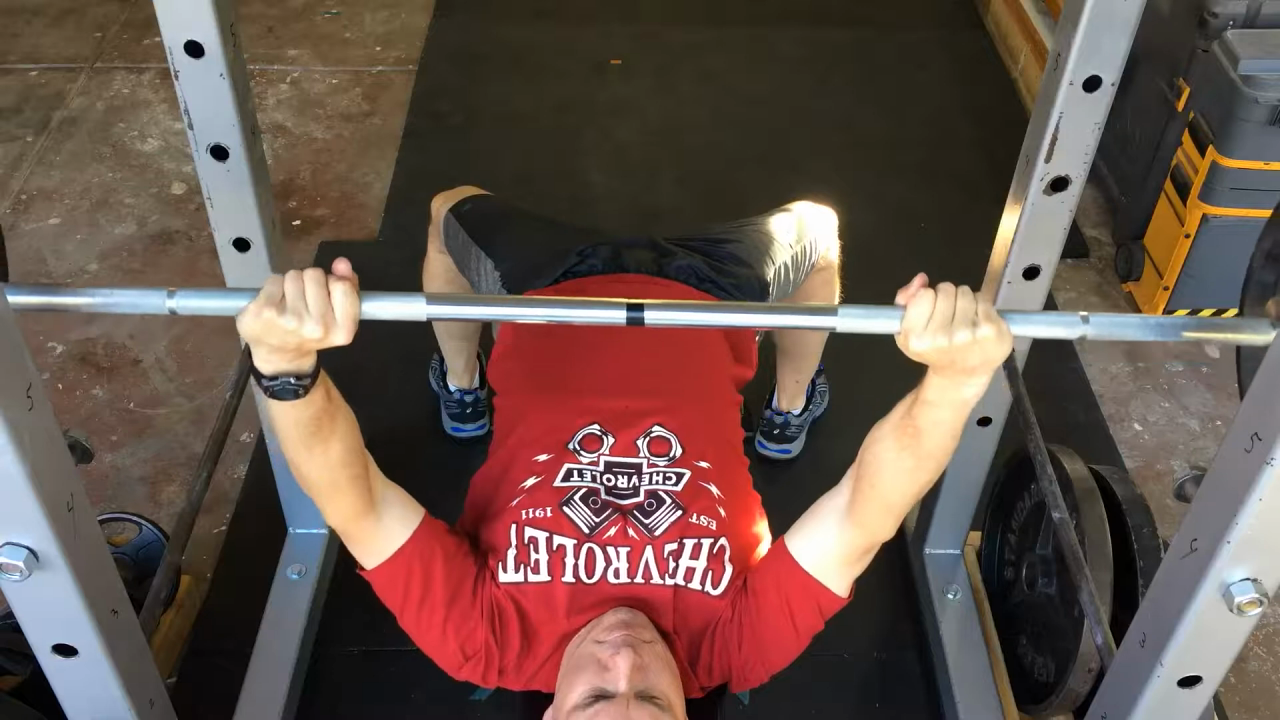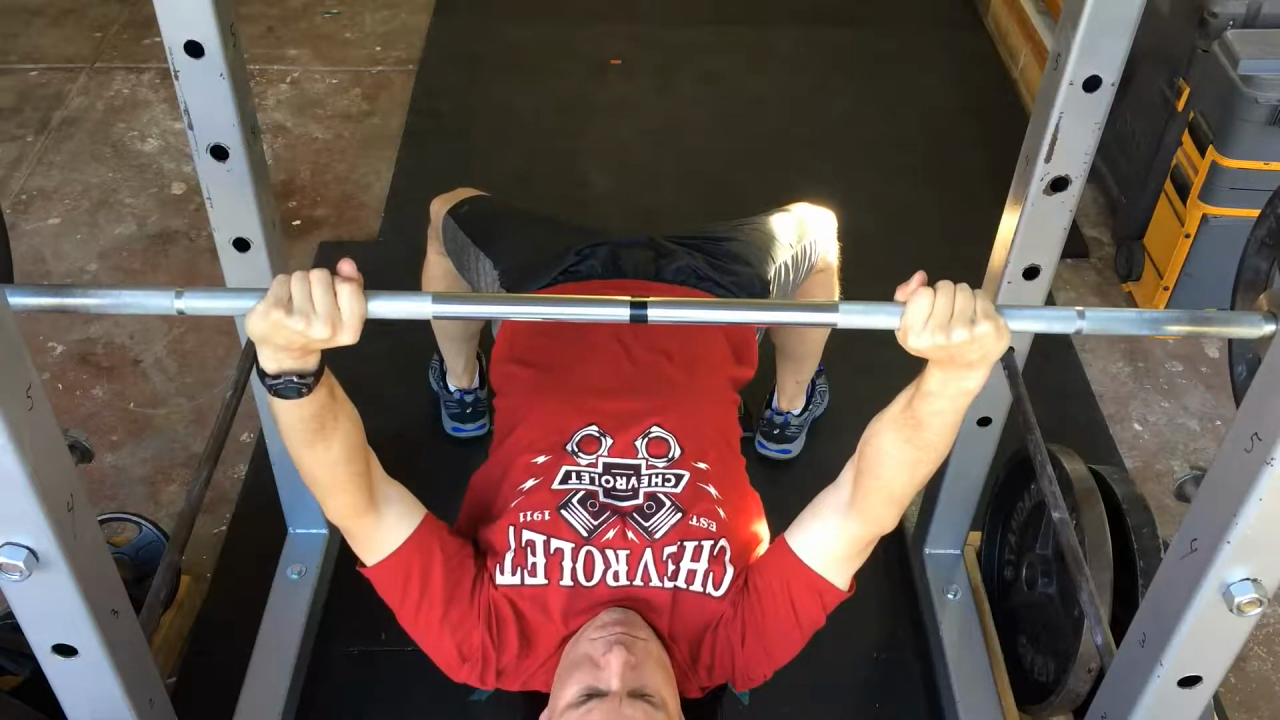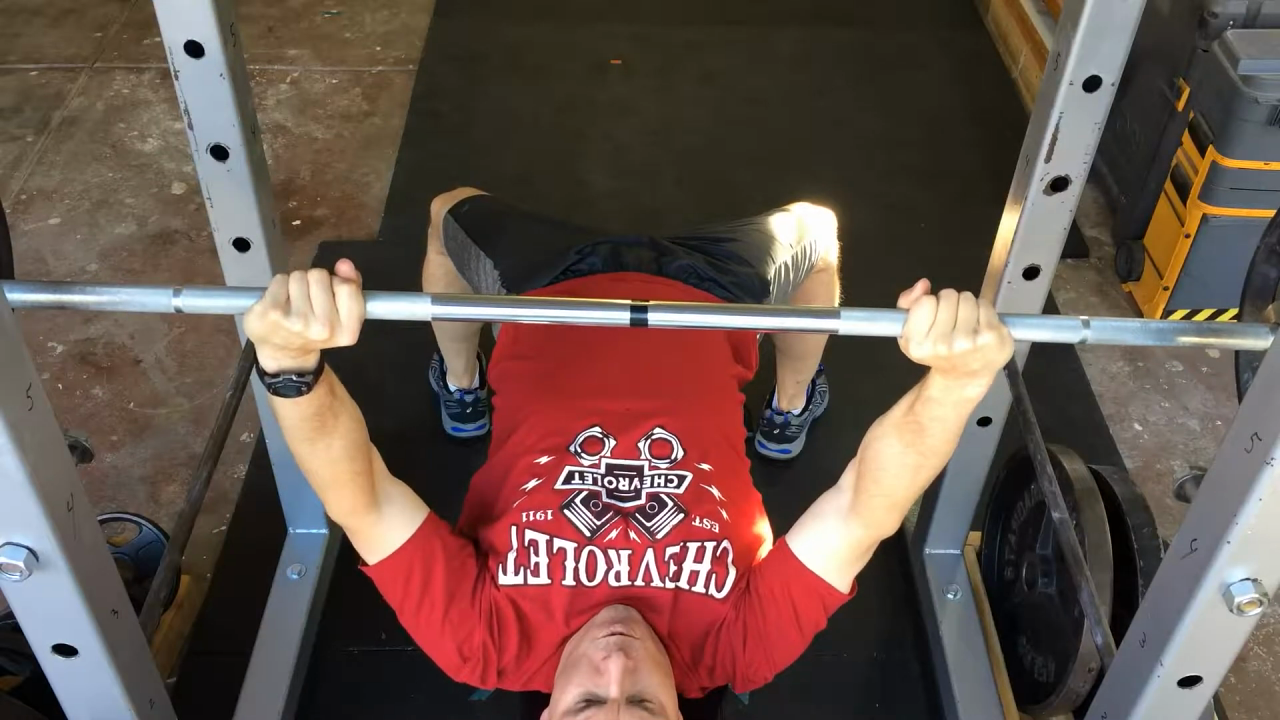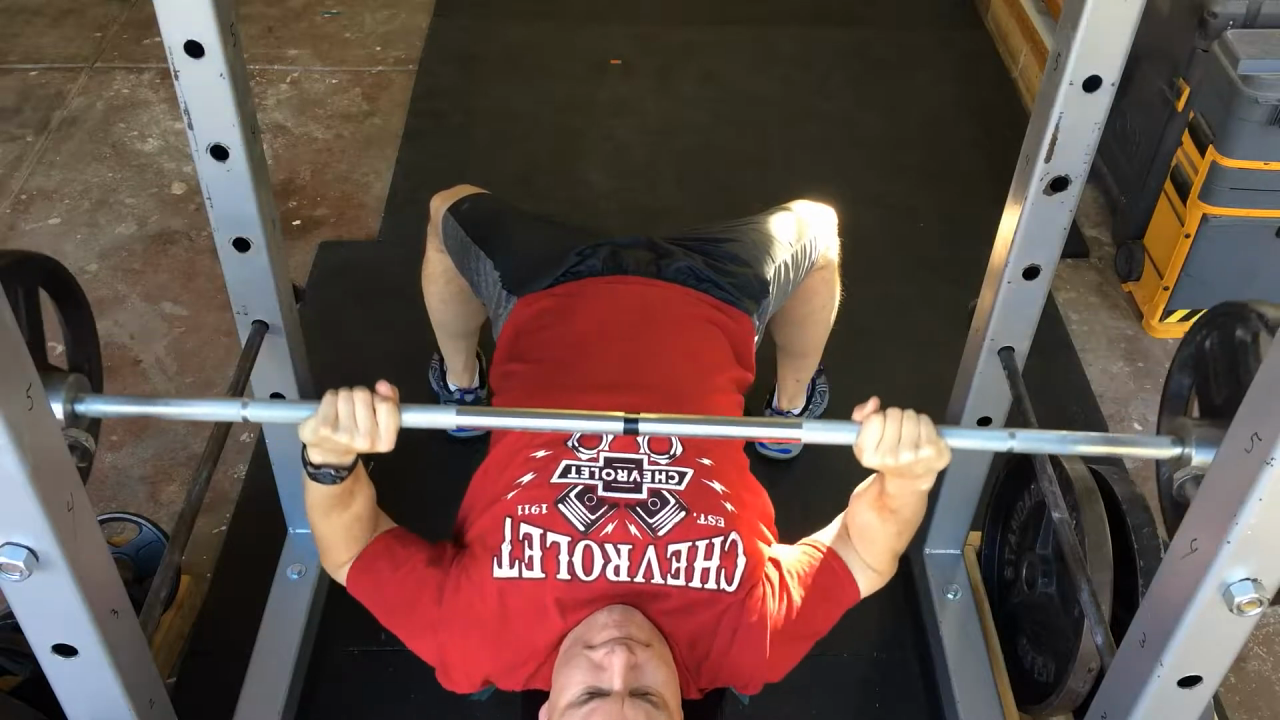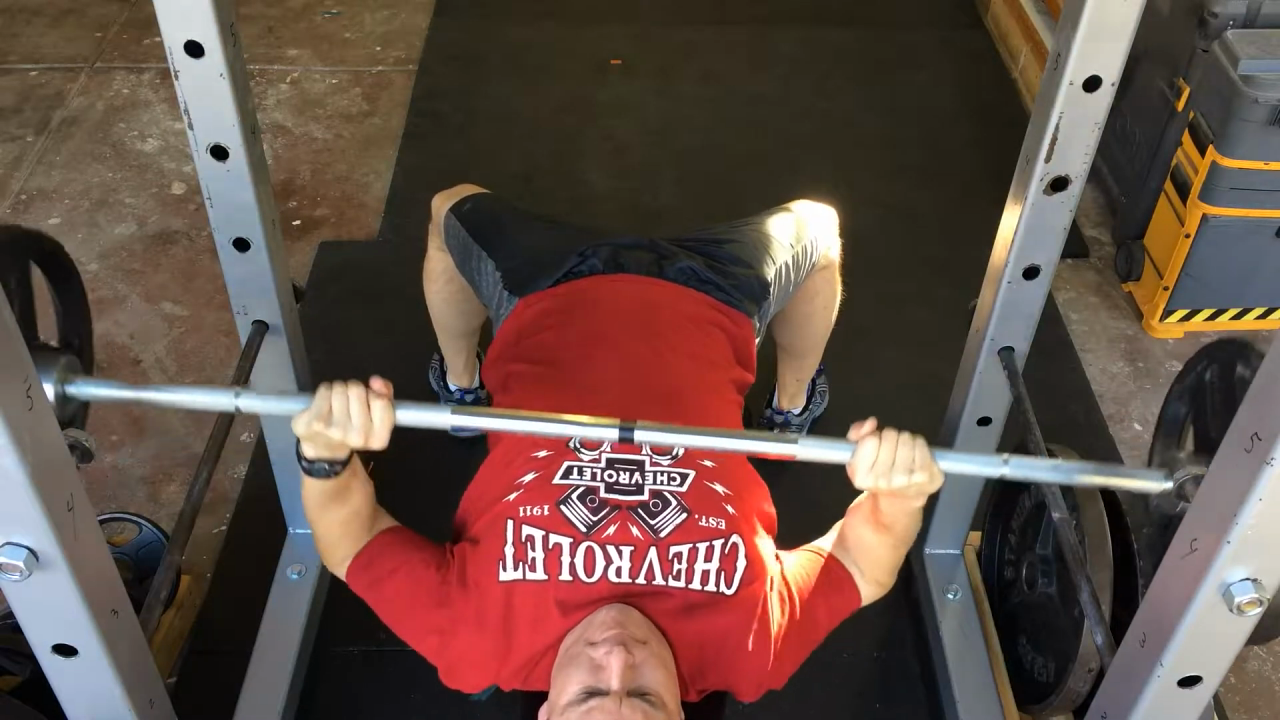
dt=1s
person 1, frame 1
left shoulder: (484, 638)
right shoulder: (737, 641)
left elbow: (355, 503)
right elbow: (868, 512)
left wrist: (286, 360)
right wrist: (960, 371)
left knee: (456, 210)
right knee: (814, 224)
left ankle: (463, 391)
person 1, frame 2
left shoulder: (483, 640)
right shoulder: (737, 641)
left elbow: (357, 501)
right elbow: (867, 504)
left wrist: (289, 360)
right wrist: (956, 369)
left knee: (455, 212)
right knee: (812, 226)
person 1, frame 3
left shoulder: (483, 640)
right shoulder: (737, 643)
left elbow: (361, 500)
right elbow: (865, 510)
left wrist: (289, 361)
right wrist: (960, 374)
left knee: (455, 212)
right knee: (813, 225)
person 1, frame 4
left shoulder: (474, 638)
right shoulder: (744, 639)
left elbow: (350, 548)
right elbow: (867, 555)
left wrist: (330, 460)
right wrist: (907, 474)
left knee: (453, 209)
right knee: (813, 224)
person 1, frame 5
left shoulder: (478, 640)
right shoulder: (744, 647)
left elbow: (350, 541)
right elbow: (865, 565)
left wrist: (325, 455)
right wrist: (897, 492)
left knee: (455, 208)
right knee: (812, 223)
